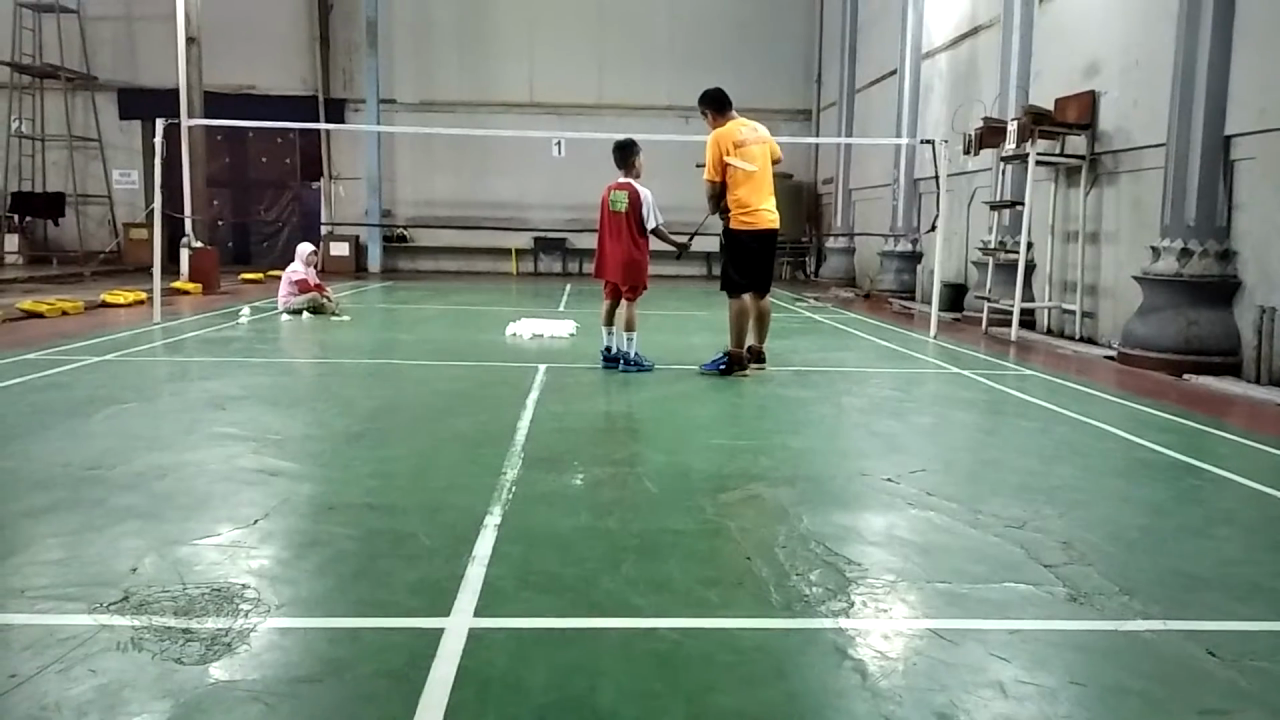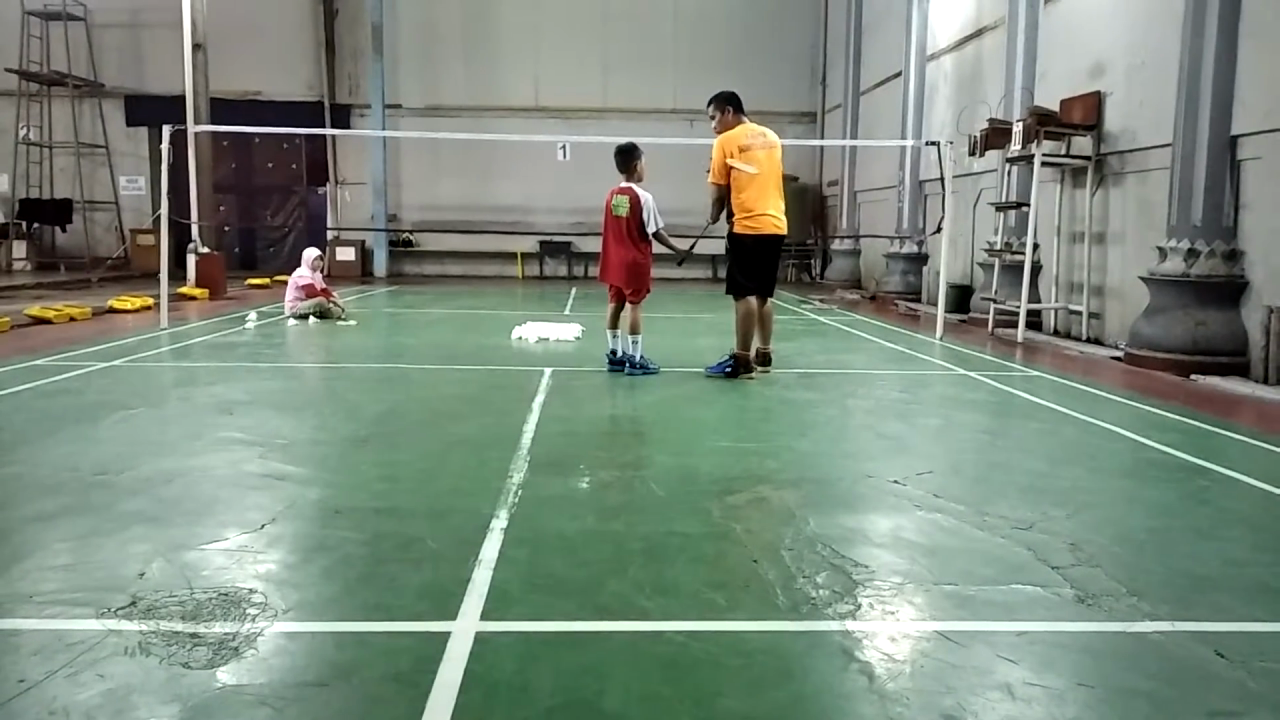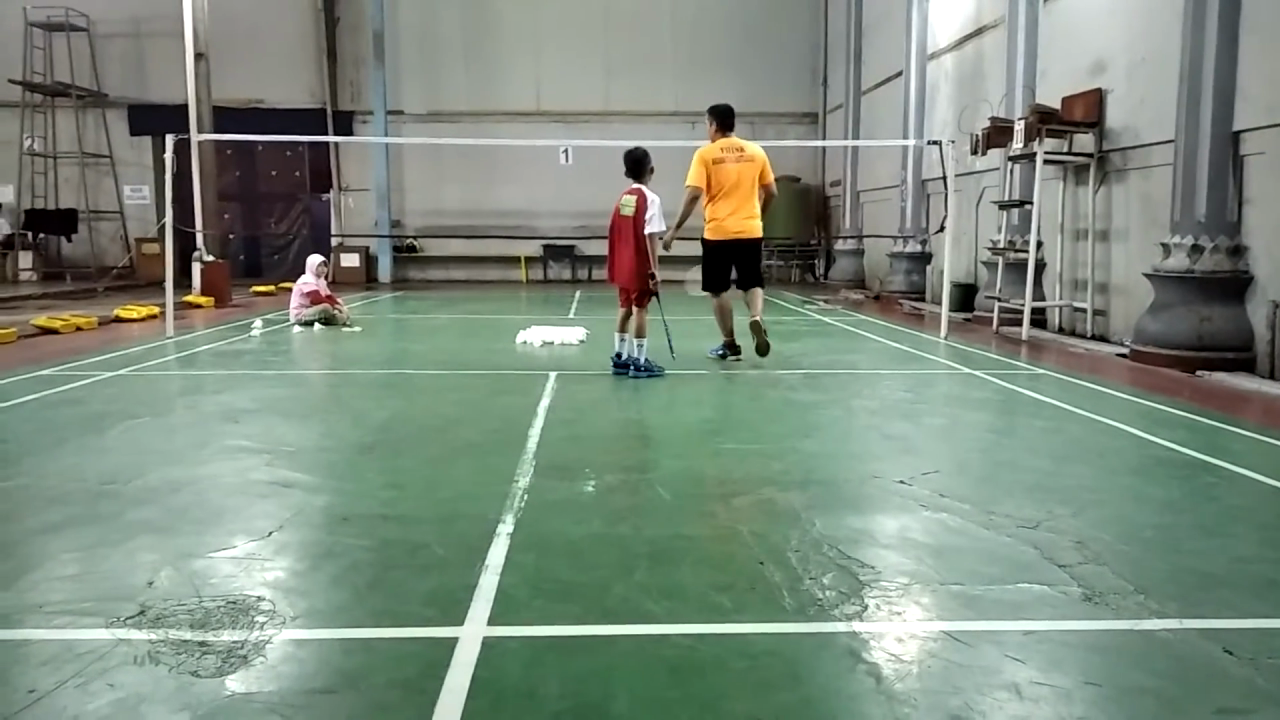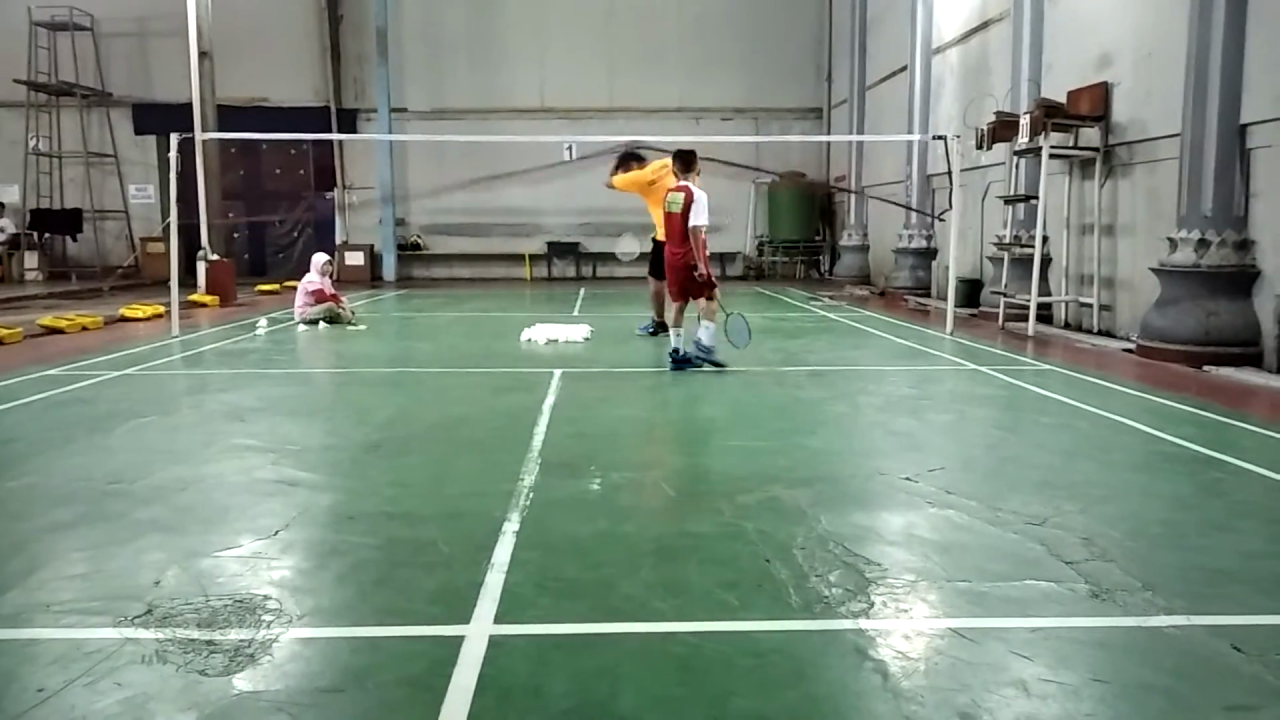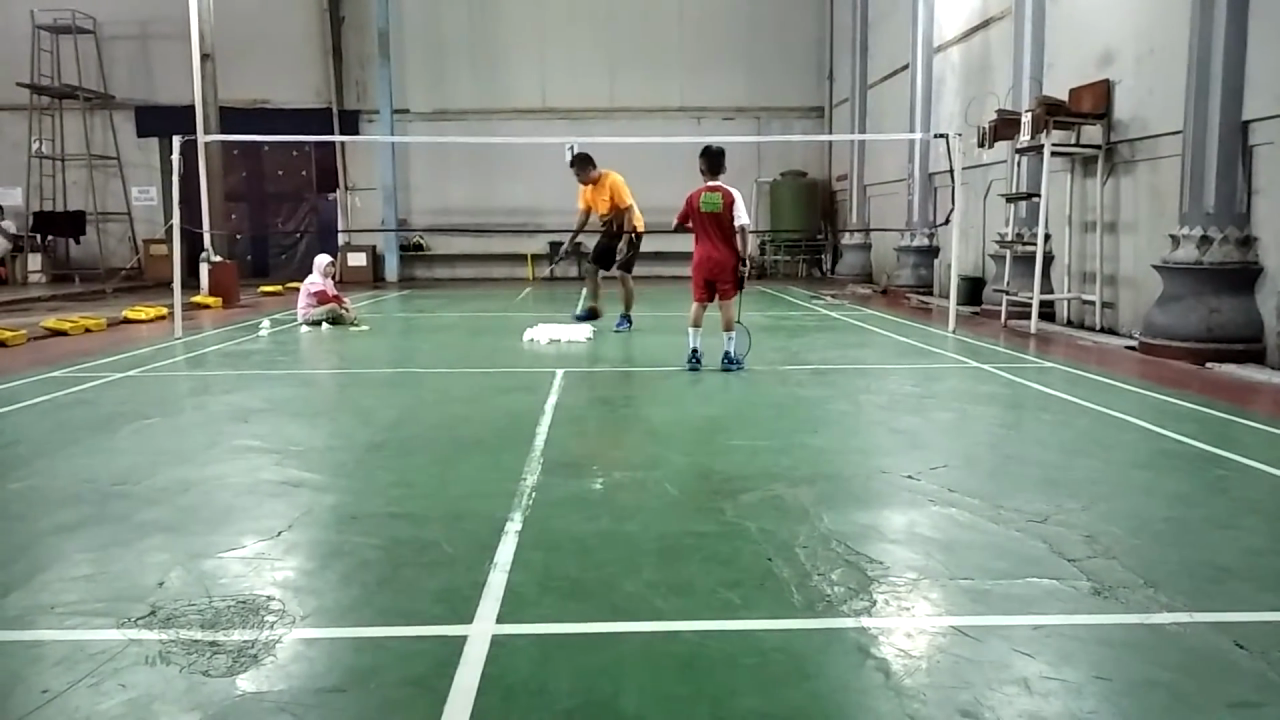
dt=1s
person 1, frame 1
left shoulder: (719, 136)
right shoulder: (760, 129)
left elbow: (713, 187)
right elbow: (776, 157)
left wrist: (715, 207)
left hip: (743, 223)
right hip: (769, 220)
left knee: (738, 291)
right knee: (760, 291)
left ankle: (737, 358)
right ankle: (757, 352)
person 1, frame 2
left shoulder: (726, 141)
right shoulder: (771, 137)
left elbow: (719, 191)
left wrist: (714, 216)
left hip: (748, 227)
right hip: (776, 225)
left knee: (744, 294)
right knee: (763, 294)
left ankle: (742, 360)
right ankle: (763, 354)
person 1, frame 3
left shoulder: (705, 154)
right shoulder: (756, 152)
left elbow: (693, 195)
right elbow: (771, 192)
left wrist: (675, 229)
left hip: (718, 233)
right hip: (750, 232)
left knee: (719, 290)
right knee: (752, 286)
left ankle: (731, 345)
right ankle: (756, 321)
person 1, frame 4
left shoulder: (638, 177)
right shoulder: (674, 165)
left elbow: (610, 183)
left wrist: (619, 161)
left knee: (656, 278)
left ankle: (659, 324)
person 1, frame 5
left shoulder: (613, 181)
right shoulder: (585, 188)
left elbow: (629, 211)
right elbow: (583, 216)
left wrist: (625, 240)
right wrist: (570, 242)
left hip: (630, 230)
right hip: (609, 231)
left knee: (622, 273)
right knee: (591, 267)
left ankle: (626, 316)
right ankle: (593, 308)
person 2, frame 1
left shoulder: (608, 191)
right shoulder: (641, 193)
left elbow: (606, 225)
right elbow: (654, 228)
right wrist: (676, 244)
left hip: (611, 257)
right hip: (632, 258)
left knee: (610, 301)
right knee: (629, 303)
left ankle: (609, 351)
right ankle: (629, 356)
person 2, frame 2
left shoulder: (612, 195)
right shoulder: (643, 197)
left elbow: (611, 230)
right elbow: (655, 232)
right wrist: (677, 250)
left hip: (615, 261)
right hip: (635, 261)
left knee: (615, 304)
right knee: (634, 306)
left ankle: (615, 354)
right ankle: (635, 359)
person 2, frame 3
left shoulder: (623, 197)
right shoulder: (650, 199)
left elbow: (612, 230)
right elbow: (651, 236)
right wrist: (654, 270)
left hip: (622, 265)
right hip: (639, 266)
left knee: (625, 310)
right knee: (640, 310)
left ankle: (621, 358)
right ankle: (639, 362)
person 2, frame 4
left shoulder: (669, 194)
right shoulder: (697, 194)
right elbow: (694, 230)
right wrist: (700, 262)
left hip: (672, 257)
right hip: (690, 258)
left knee: (679, 303)
right knee: (711, 299)
left ankle: (677, 353)
right ankle: (703, 344)
person 2, frame 5
left shoulder: (694, 197)
right shoulder: (732, 195)
left elbow: (678, 225)
right elbow: (742, 228)
right wrist: (744, 258)
left hip: (702, 259)
right hip: (727, 259)
left knee: (699, 303)
right knee: (726, 304)
left ankle: (694, 353)
right ankle: (729, 355)
